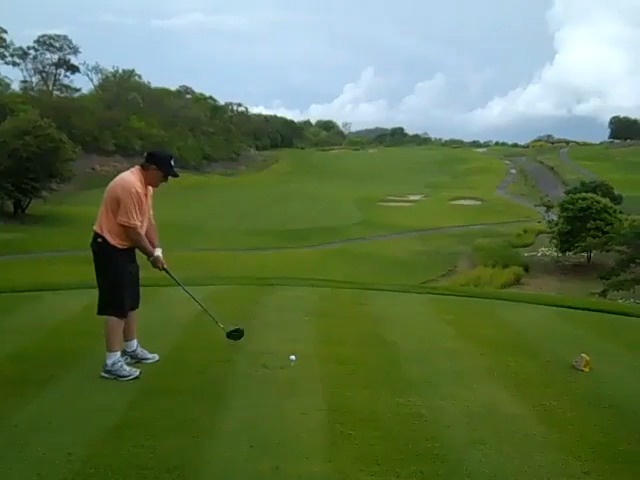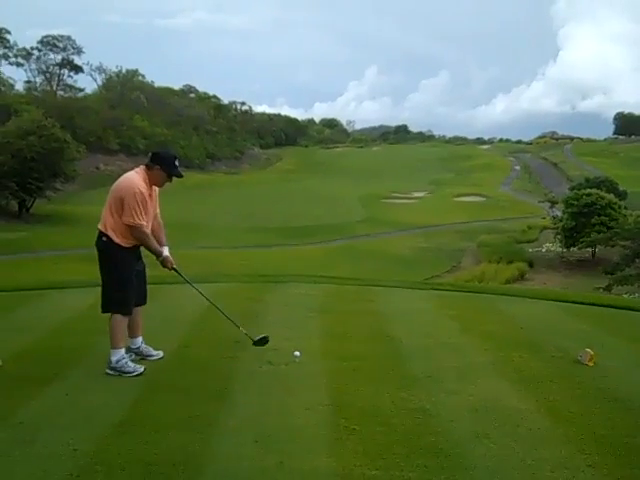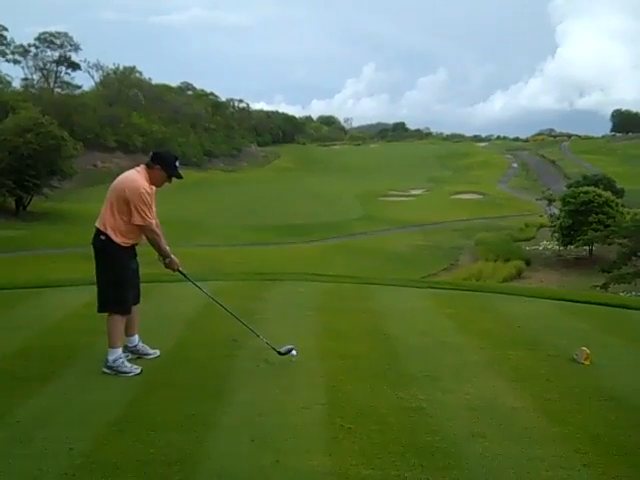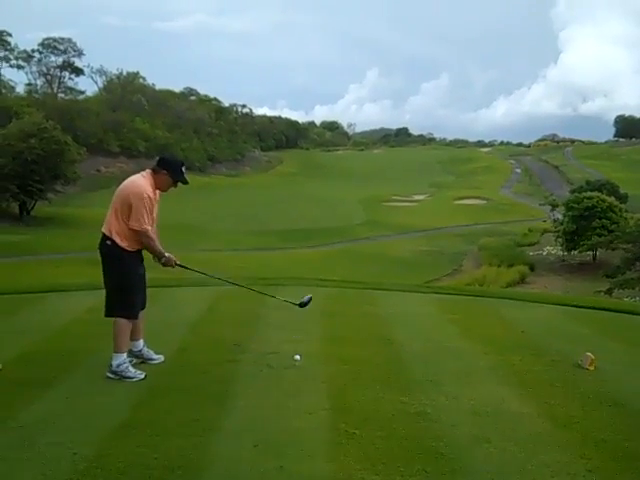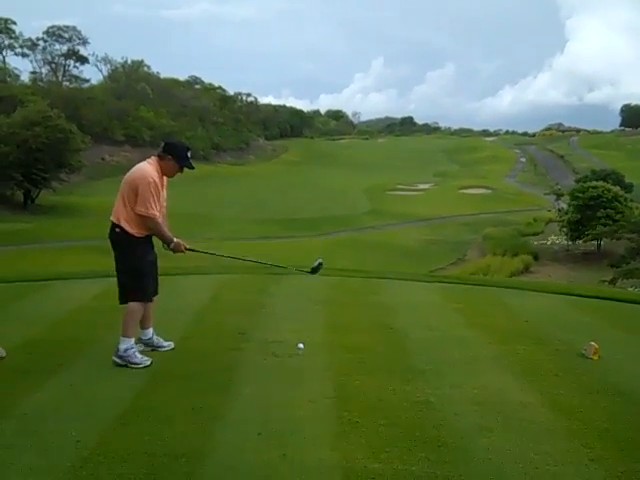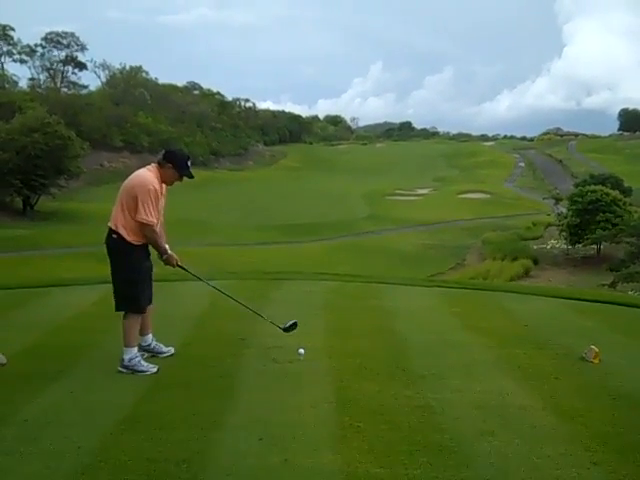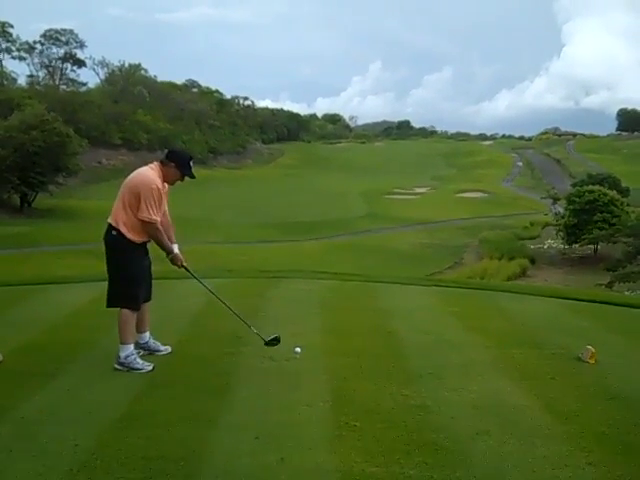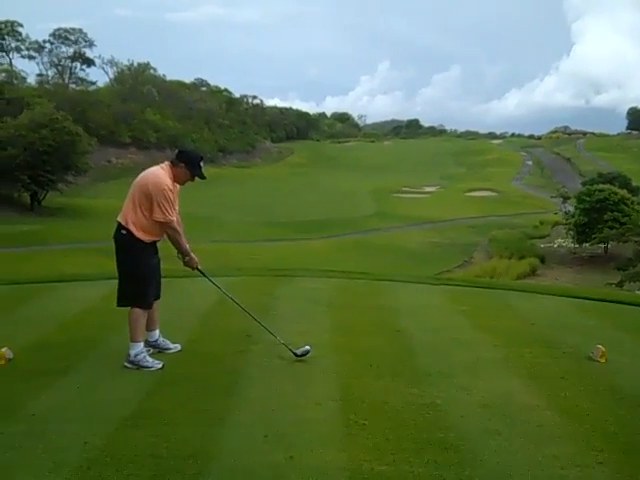
dt=0.5s
person 1, frame 1
left shoulder: (144, 184)
right shoulder: (130, 186)
left elbow: (147, 221)
right elbow: (132, 230)
left wrist: (157, 249)
right wrist: (151, 255)
left hip: (123, 248)
right hip: (110, 248)
left knee: (130, 302)
right knee: (117, 306)
left ankle: (131, 349)
right ankle: (112, 363)
person 1, frame 2
left shoulder: (150, 184)
right shoulder: (135, 187)
left elbow: (155, 219)
right elbow: (138, 230)
left wrist: (165, 248)
right wrist: (160, 255)
left hip: (129, 246)
right hip: (115, 246)
left knee: (137, 299)
right knee: (122, 304)
left ankle: (136, 346)
right ankle: (117, 360)
person 1, frame 3
left shoulder: (144, 180)
right shoulder: (138, 187)
left elbow: (153, 221)
right elbow: (149, 230)
left wrist: (166, 250)
right wrist: (167, 256)
left hip: (123, 244)
right hip: (111, 245)
left knee: (130, 298)
right knee: (118, 303)
left ankle: (132, 344)
right ankle: (113, 359)
person 1, frame 4
left shoulder: (149, 185)
right shoulder: (142, 191)
left elbow: (148, 226)
right elbow: (143, 233)
left wrist: (161, 253)
right wrist: (162, 256)
left hip: (128, 248)
right hip: (118, 250)
left knee: (137, 303)
right knee: (126, 307)
left ankle: (136, 349)
right ankle: (118, 363)
person 1, frame 5
left shoulder: (158, 174)
right shoulder: (148, 177)
left elbow: (160, 211)
right elbow: (150, 219)
left wrist: (169, 238)
right wrist: (171, 241)
left hip: (139, 236)
right hip: (128, 236)
left knee: (148, 290)
right knee: (138, 292)
left ankle: (147, 337)
right ankle: (125, 348)
person 1, frame 6
left shoulder: (156, 181)
right shoulder: (148, 184)
left elbow: (157, 221)
right elbow: (148, 227)
left wrist: (165, 247)
right wrist: (165, 253)
left hip: (135, 243)
right hip: (124, 244)
left knee: (144, 297)
right knee: (134, 302)
left ankle: (147, 343)
right ankle: (129, 358)
person 1, frame 7
left shoulder: (159, 179)
right shoulder: (150, 182)
left elbow: (164, 217)
right elbow: (152, 225)
left wrist: (174, 246)
right wrist: (170, 252)
left hip: (134, 240)
right hip: (123, 241)
left knee: (143, 294)
right knee: (130, 299)
left ankle: (143, 341)
right ankle: (125, 355)
person 1, frame 8
left shoulder: (169, 178)
right shoulder: (161, 183)
left elbow: (175, 218)
right elbow: (169, 226)
left wrist: (186, 247)
right wrist: (186, 254)
left hip: (144, 239)
right hip: (133, 240)
left knee: (152, 293)
right knee: (140, 297)
left ankle: (153, 339)
right ankle: (135, 353)
